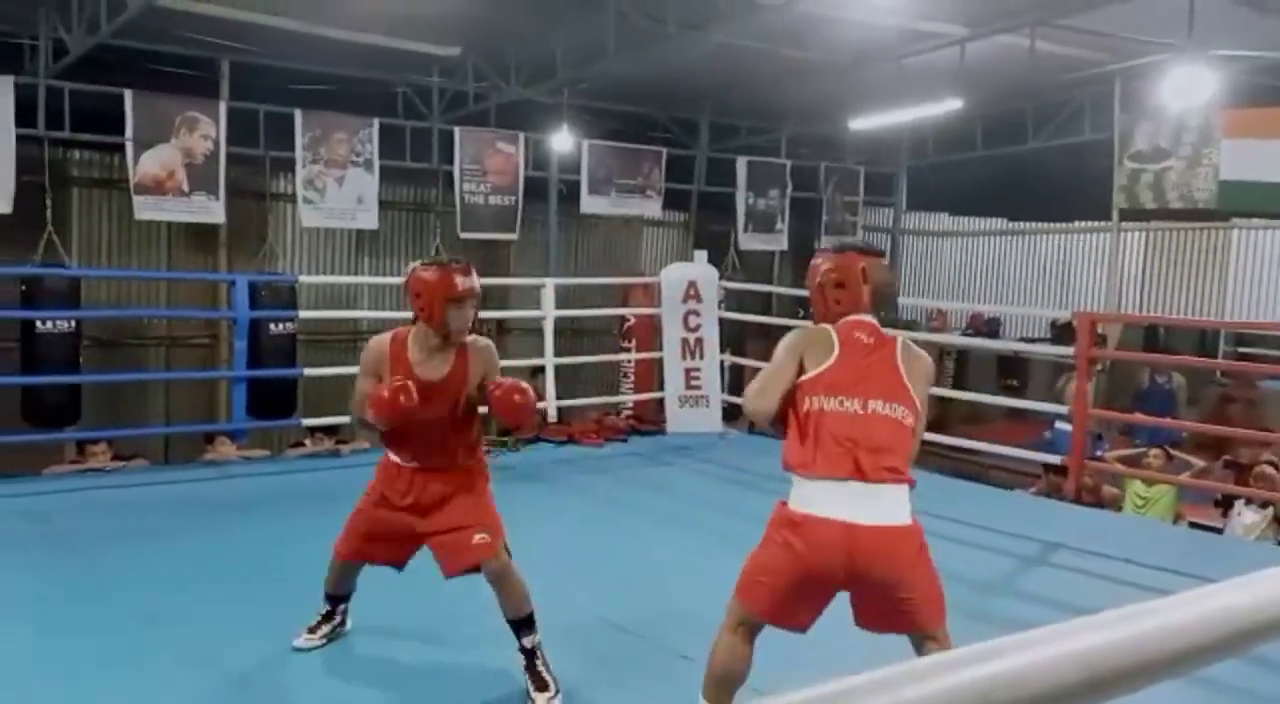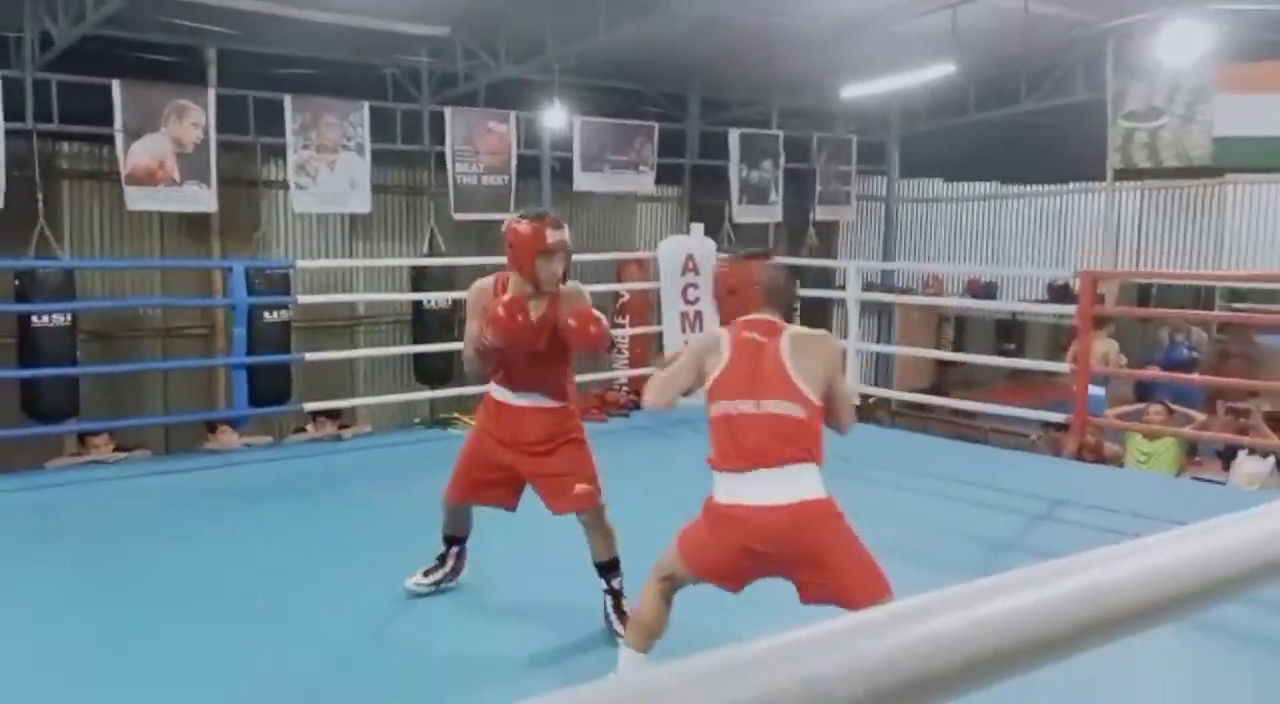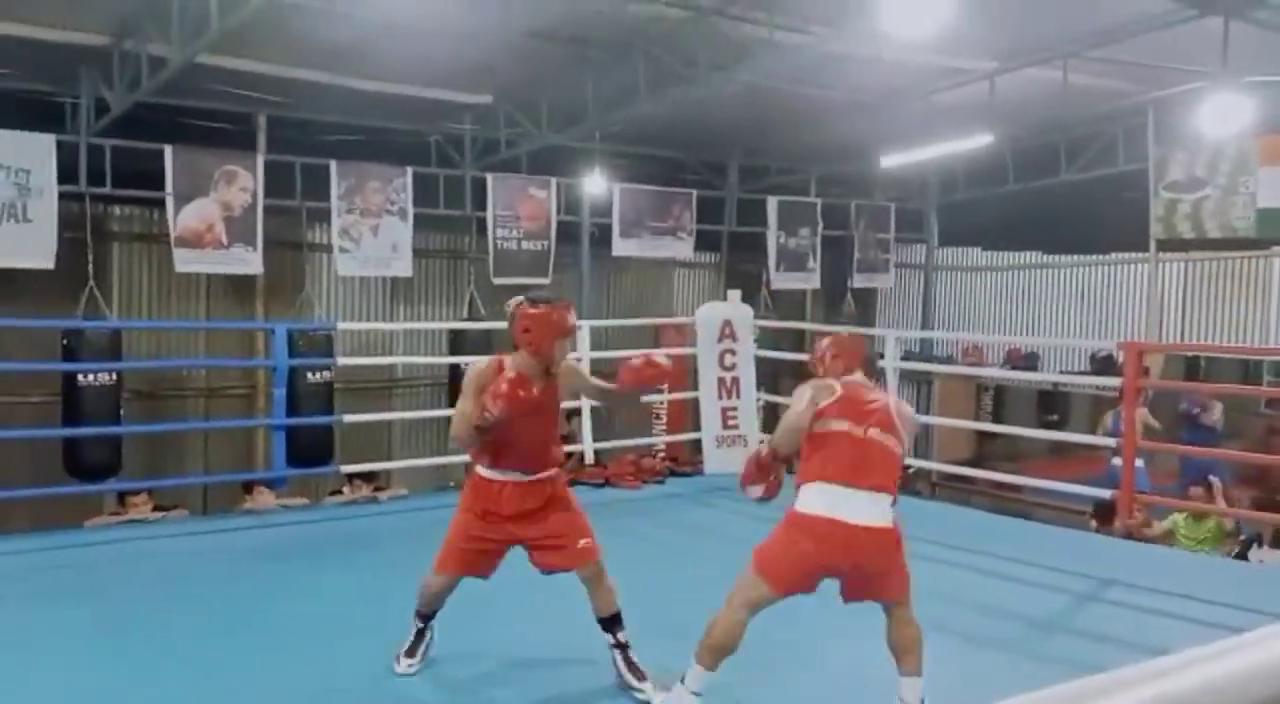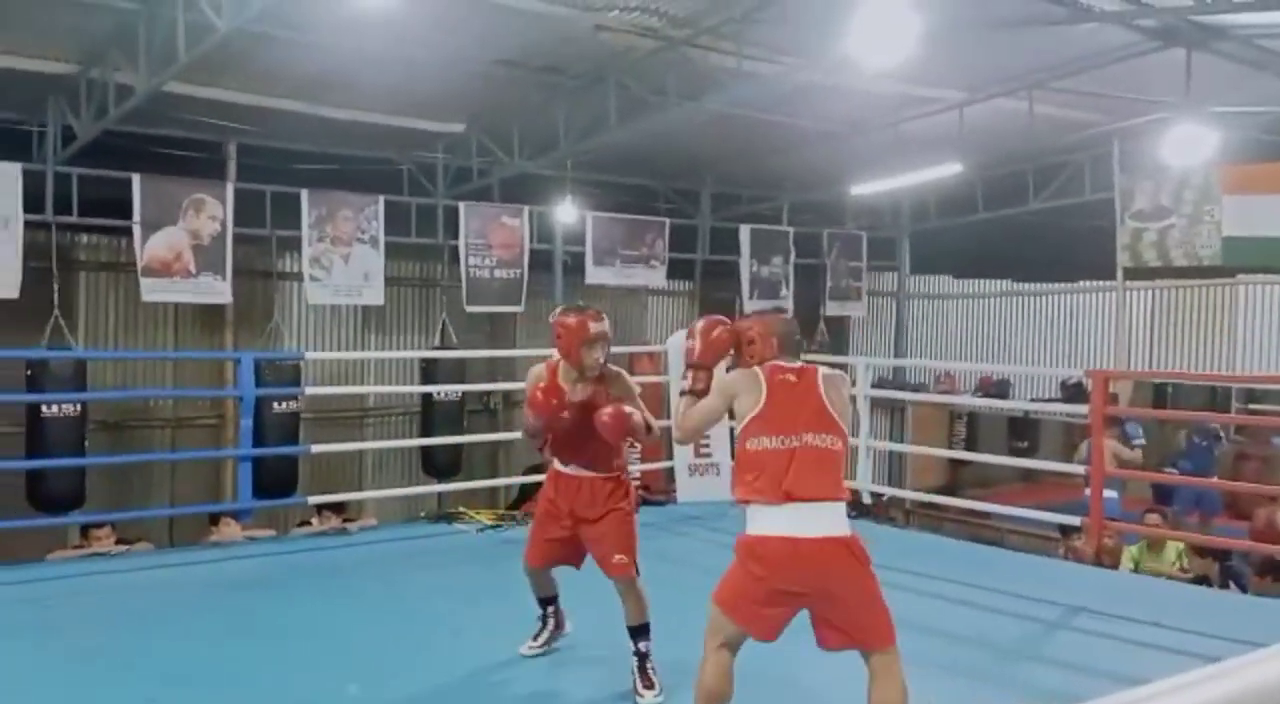
dt=1s
person 1, frame 1
left shoulder: (480, 352)
right shoulder: (383, 350)
left elbow: (501, 403)
right elbow: (359, 413)
left wrist: (512, 404)
right wrist: (376, 413)
left hip: (460, 479)
right hip: (399, 475)
left knee: (498, 567)
right knee: (346, 557)
left ankle: (533, 658)
right ankle: (334, 615)
person 1, frame 2
left shoulder: (572, 296)
right shoulder: (484, 293)
left elbow: (596, 351)
right elbow: (472, 368)
left wrist: (595, 340)
right wrist: (490, 341)
left hip: (556, 420)
right hip: (500, 415)
left knee: (591, 511)
right knee: (456, 496)
left ankle: (615, 598)
right ankle: (452, 560)
person 1, frame 3
left shoulder: (565, 373)
right shoulder: (483, 374)
left elbow: (609, 395)
right elbow: (460, 440)
left wrist: (630, 384)
right wrist: (484, 417)
left hip: (545, 489)
right hip: (492, 491)
left knee: (592, 568)
right knee: (444, 576)
left ankle: (623, 654)
right ankle: (421, 634)
person 1, frame 4
left shoulder: (615, 380)
right shoulder: (541, 376)
left elbow: (649, 429)
right elbow: (533, 438)
left wrist: (637, 423)
right wrist: (535, 423)
left hip: (607, 489)
right hip: (561, 483)
left knee: (625, 577)
right knee: (536, 562)
left ankle: (643, 660)
right ankle: (553, 622)
person 2, frame 1
left shoulder: (805, 341)
right shoulder: (917, 361)
left elbow: (758, 408)
right elbow: (904, 447)
left hip: (812, 525)
right hip: (893, 532)
left knee: (739, 626)
right knee: (934, 642)
person 2, frame 2
left shoulder: (710, 345)
right shoulder: (819, 346)
left elbow: (654, 399)
right elbow: (844, 421)
left wrist: (673, 367)
left hip: (736, 513)
right hip: (808, 511)
left knee: (662, 580)
person 2, frame 3
left shoulder: (816, 389)
right shoulder: (901, 412)
left elbow: (794, 425)
left wrist: (768, 458)
left hip: (816, 524)
right hip: (877, 532)
left knee: (741, 602)
right knee: (899, 608)
person 2, frame 4
left shoulder: (741, 381)
right shoulder: (836, 383)
left elbow: (683, 432)
left wrist: (697, 372)
left hip: (768, 546)
right hip: (834, 544)
left knee: (719, 644)
right knee: (883, 655)
